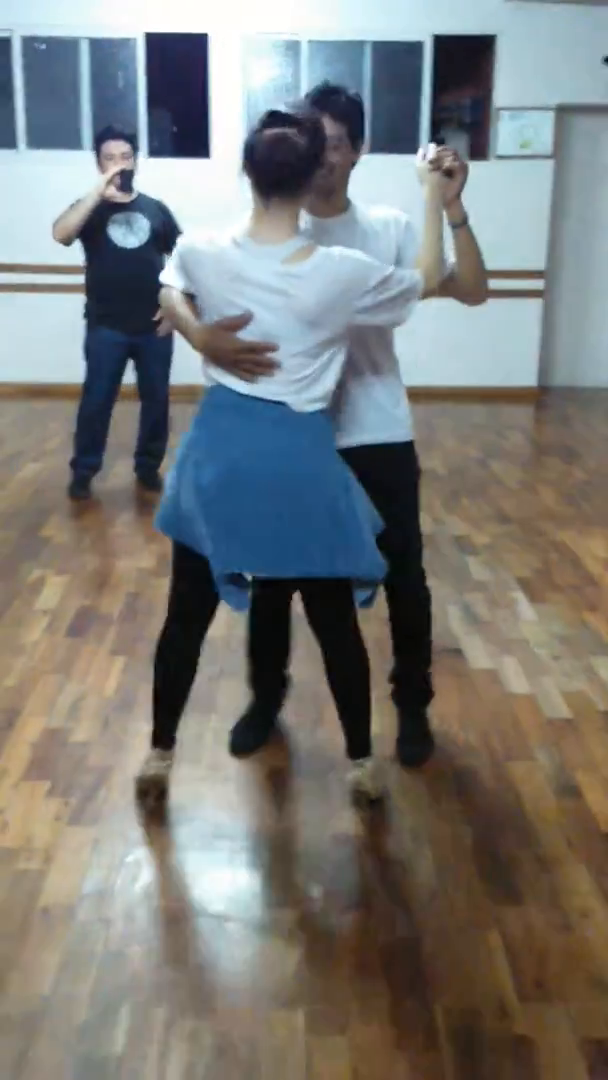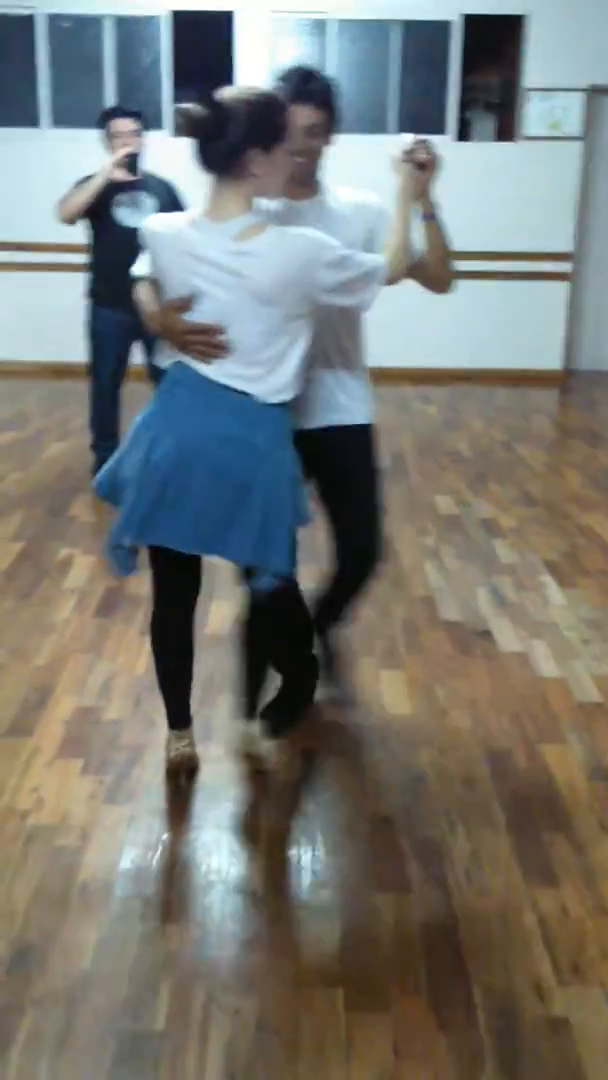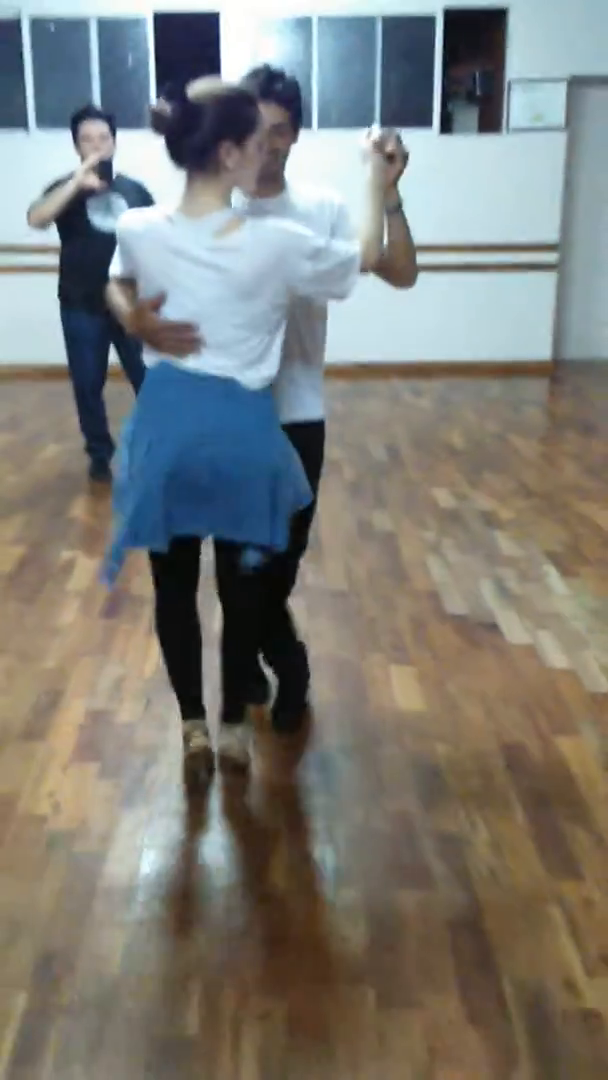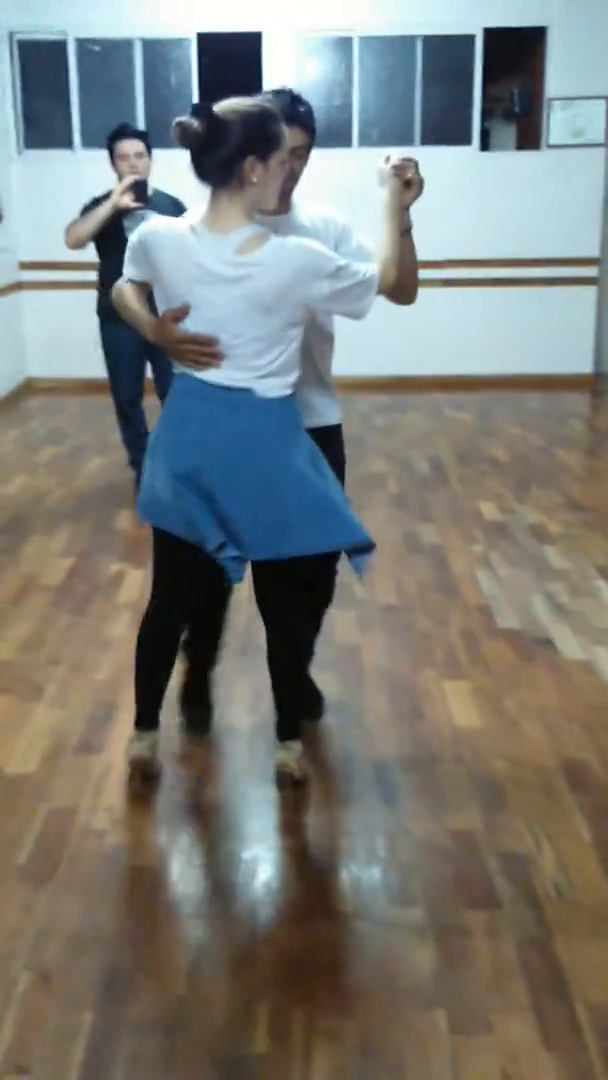
dt=0.3s
person 1, frame 1
left shoulder: (199, 252)
right shoulder: (341, 273)
left elbow: (172, 301)
right elbow: (424, 280)
right wrist: (433, 201)
left hip: (219, 450)
right hip: (300, 456)
left knee: (188, 612)
right knee: (334, 615)
left ankle: (159, 752)
right ankle: (361, 763)
person 1, frame 2
left shoulder: (163, 235)
right shoulder: (298, 252)
right elbow: (391, 268)
right wrist: (406, 193)
left hip: (175, 431)
right hip: (252, 441)
left knee: (174, 594)
right knee: (272, 587)
left ankle: (179, 734)
right ankle: (259, 719)
person 1, frame 3
left shoulder: (138, 231)
right shoulder: (275, 244)
left elbow: (118, 294)
right elbow: (365, 257)
right wrist: (377, 184)
left hip: (164, 423)
right hip: (242, 429)
left knee: (176, 586)
right knee: (242, 582)
left ankle: (194, 725)
right ankle: (233, 727)
person 1, frame 4
left shoulder: (158, 240)
right shoulder: (296, 261)
left elbow: (126, 295)
right elbow: (385, 278)
right wrist: (393, 204)
left hip: (187, 434)
right hip: (265, 442)
left knee: (171, 595)
right knee: (286, 602)
left ankle: (145, 735)
right ankle: (290, 743)
person 2, frame 1
left shoulder: (389, 228)
left elbow: (471, 292)
left wrist: (453, 209)
right wrist: (207, 340)
left hip: (378, 437)
left knee: (404, 580)
right knee: (273, 576)
left ankle: (411, 706)
right ankle: (269, 694)
person 2, frame 2
left shoulder: (361, 211)
left elbow: (438, 279)
left wrist: (424, 200)
right wrist: (164, 321)
left hip: (340, 416)
left knee: (362, 553)
left ankle: (319, 627)
person 2, frame 3
left shoulder: (322, 209)
left elbow: (400, 274)
left wrist: (389, 193)
right wrist: (140, 320)
left hip: (297, 412)
left knee: (281, 551)
left ankle: (253, 658)
right ankle: (287, 664)
person 2, frame 4
left shoulder: (327, 227)
left elbow: (401, 292)
left wrist: (400, 216)
right wrist: (161, 331)
left hip: (313, 420)
left knee: (318, 558)
left ankle: (293, 669)
right ankle: (199, 672)
person 3, frame 1
left shoulder: (156, 209)
right shoulder: (90, 208)
right elbow: (60, 234)
right wrist: (100, 192)
left hip: (153, 325)
right hip: (106, 326)
left knee: (156, 399)
right knee: (96, 400)
left ankle: (148, 466)
right ankle: (83, 470)
person 3, frame 2
left shoulder: (162, 188)
right shoulder: (96, 186)
right elbow: (66, 214)
right wrist: (107, 175)
right hip: (109, 307)
right knee: (105, 382)
right ankle: (104, 452)
person 3, frame 3
left shoulder: (134, 190)
right shoulder: (66, 189)
right elbow: (36, 219)
right wrist: (78, 182)
right hip: (82, 309)
left knee: (147, 380)
right knee: (87, 386)
right ankle: (99, 453)
person 3, frame 4
left shoulder: (171, 205)
right shoulder: (103, 206)
right elbow: (72, 240)
right wrist: (114, 203)
right hip: (118, 322)
right knee: (127, 396)
right ankle: (141, 464)
